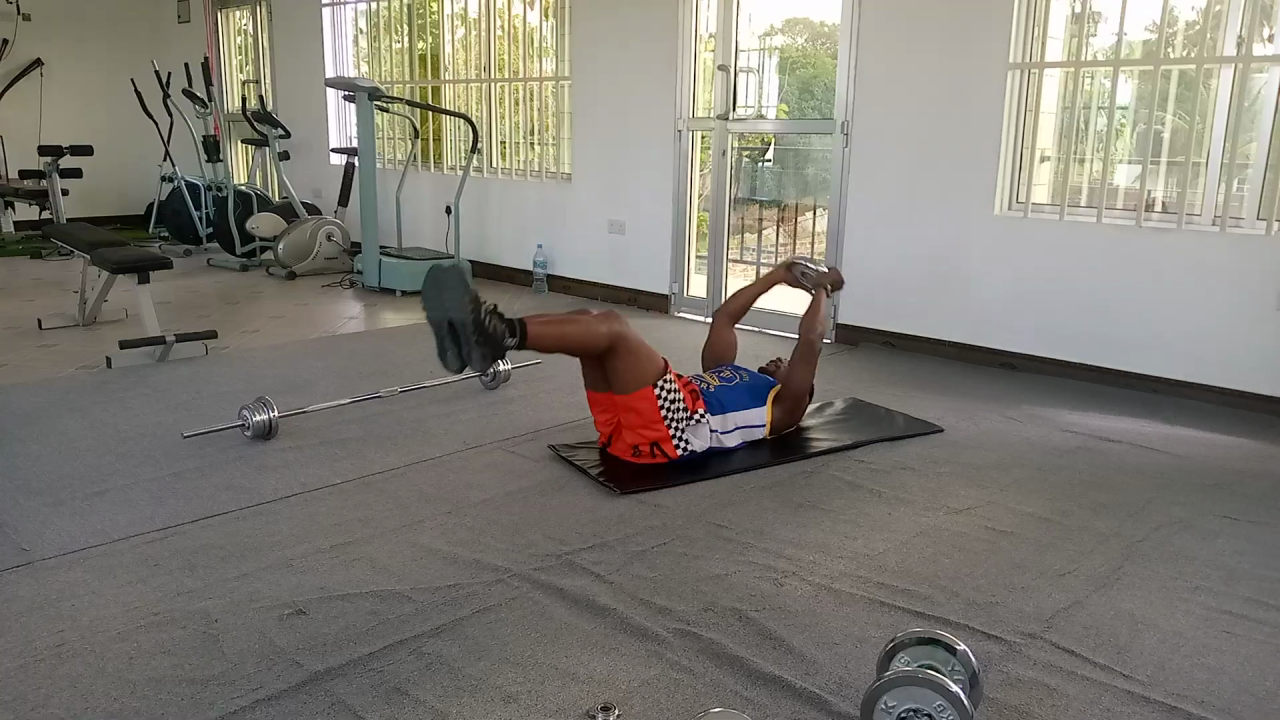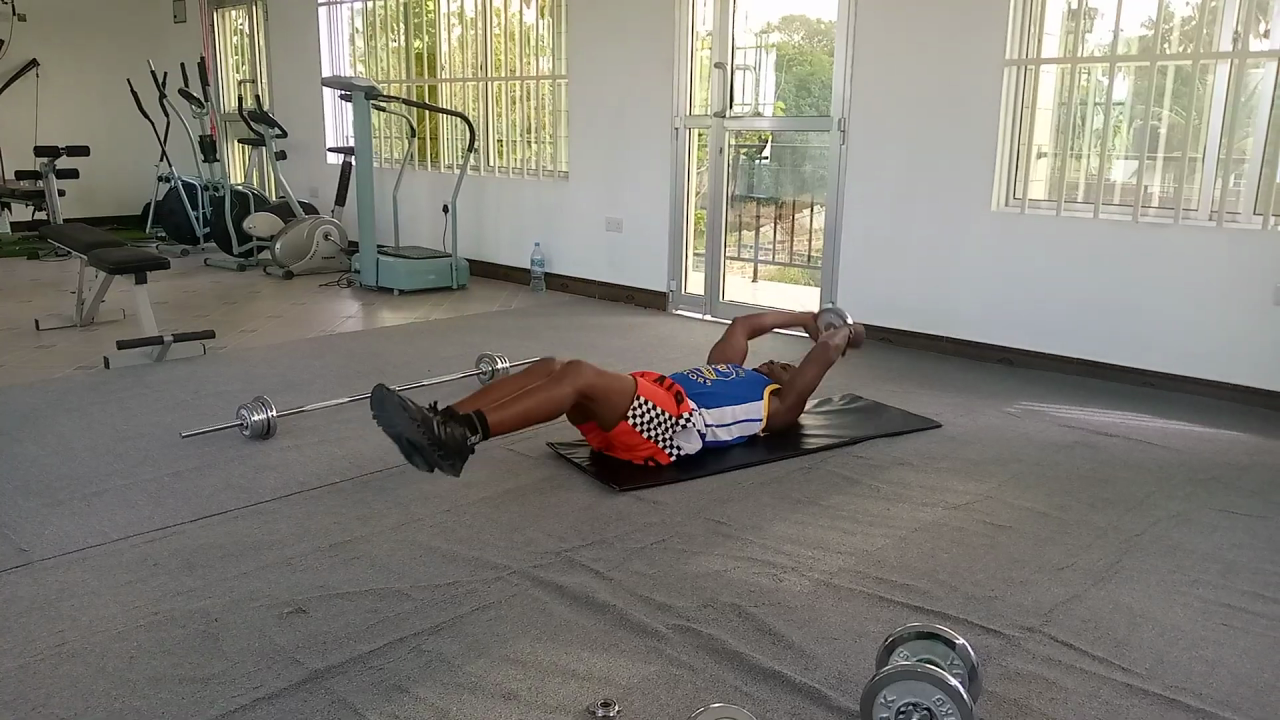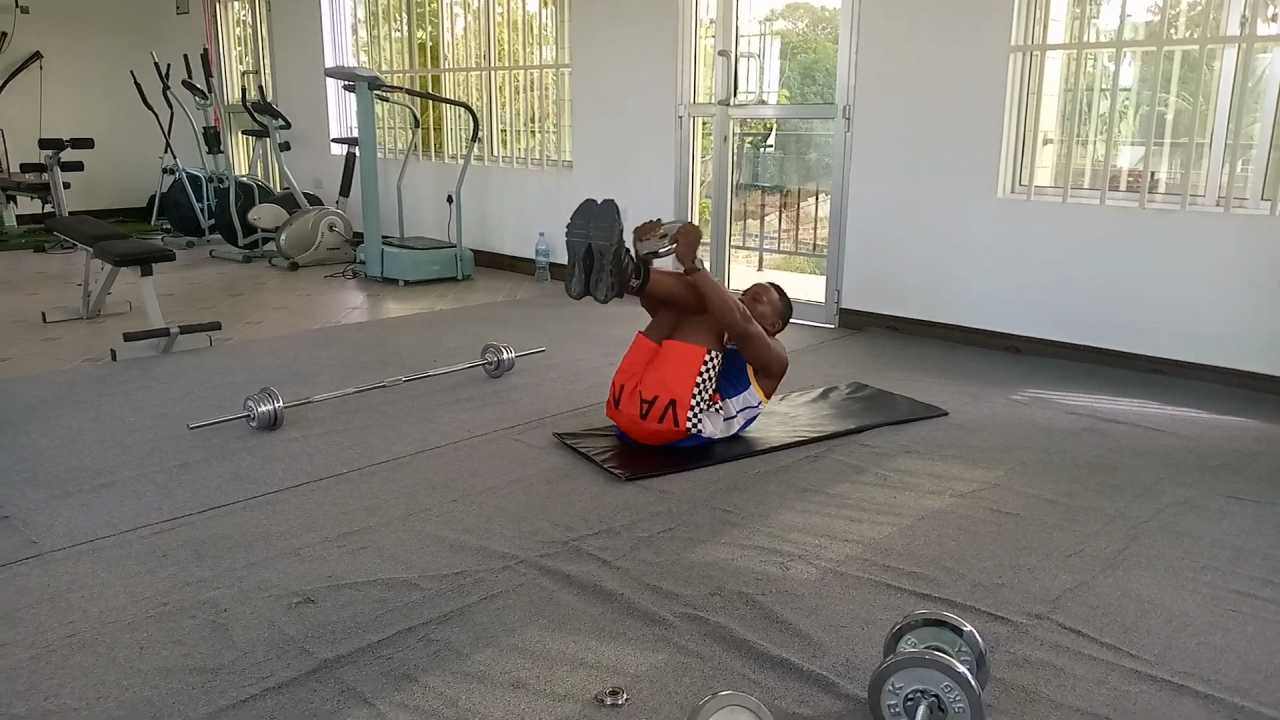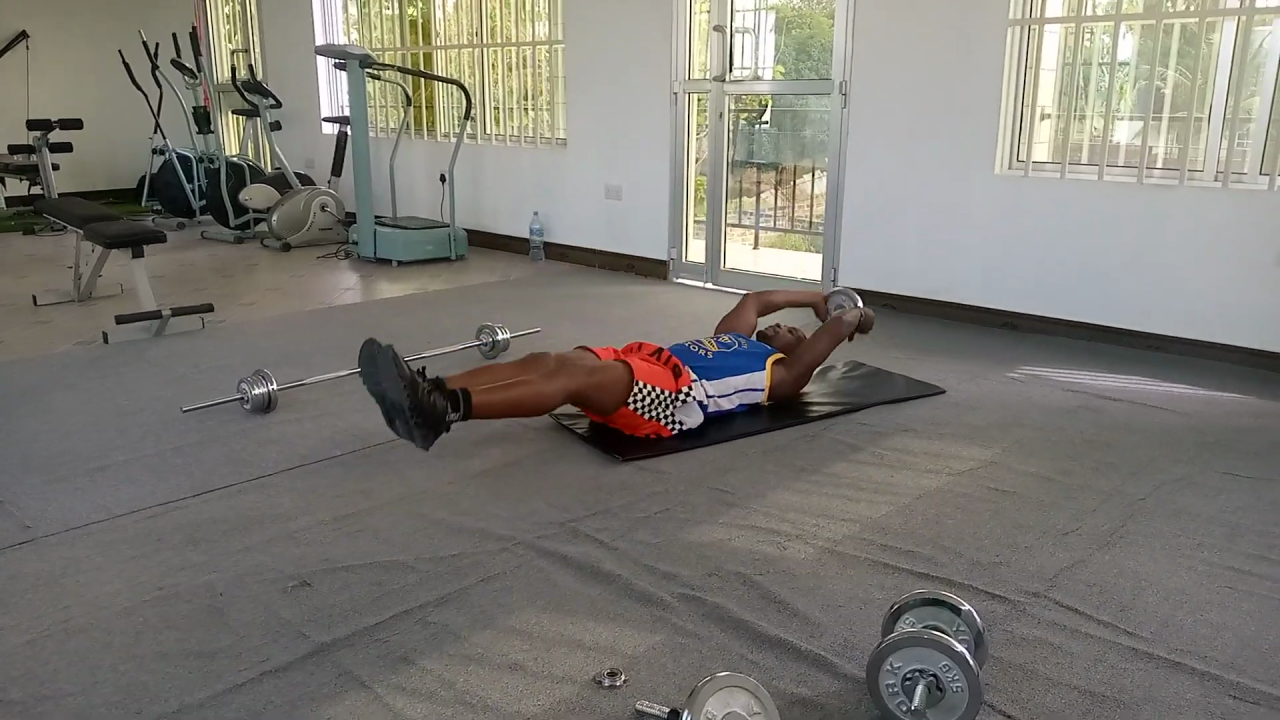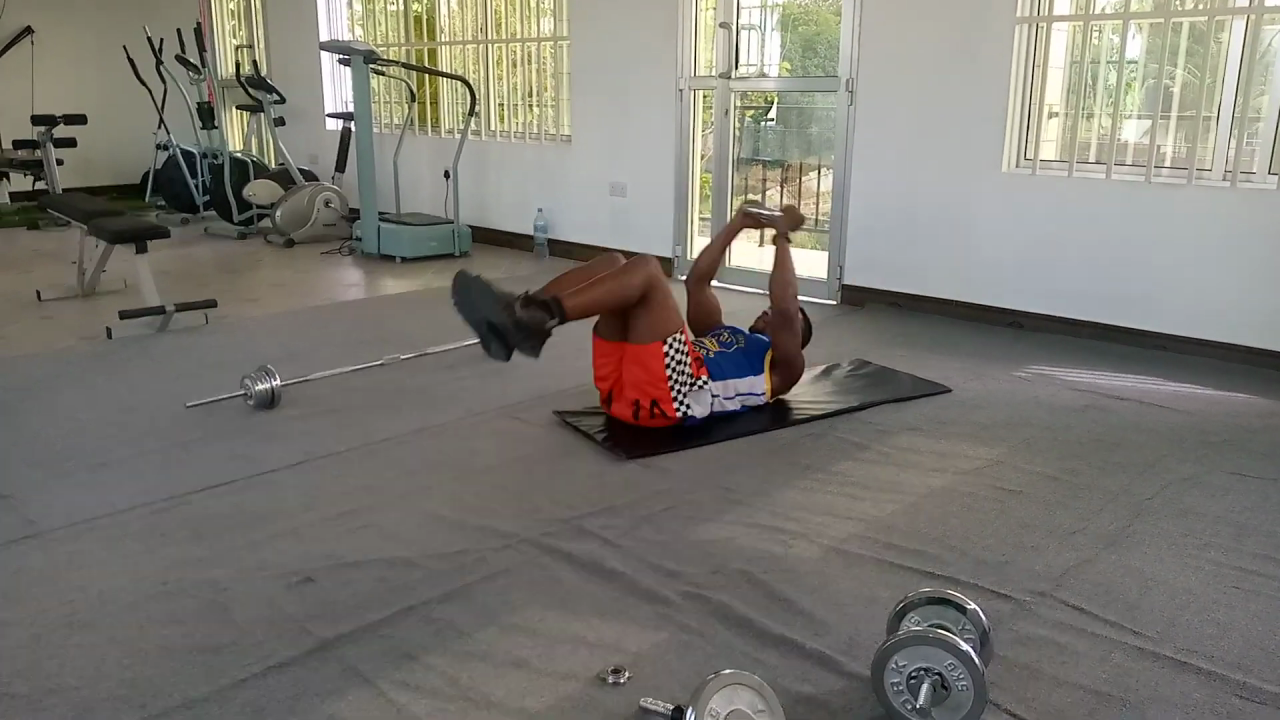
dt=0.7s
person 1, frame 1
left shoulder: (783, 406)
right shoulder: (728, 373)
left elbow: (809, 345)
right elbow: (724, 318)
left wrist: (821, 292)
right wrist: (775, 277)
left hip: (669, 432)
right hip: (621, 424)
left knee: (609, 326)
right knee: (589, 320)
left ankle: (503, 333)
right ankle: (479, 339)
person 1, frame 2
left shoulder: (778, 402)
right shoulder: (733, 374)
left elbow: (819, 360)
right elbow: (742, 326)
left wrist: (840, 337)
right wrist: (808, 321)
left hip: (669, 432)
left knee: (577, 375)
right knee: (551, 370)
left ankle: (461, 435)
right ankle: (447, 423)
person 1, frame 3
left shoulder: (771, 359)
right shoulder: (715, 342)
left elbow: (739, 322)
right elbow: (651, 299)
left wrist: (691, 263)
right wrist: (645, 255)
left hip: (673, 419)
right hip: (628, 404)
left knee: (709, 300)
left ankle: (621, 273)
right ankle: (604, 272)
person 1, frame 4
left shoulder: (783, 376)
right shoulder: (737, 340)
left elbow: (834, 329)
right elbow: (756, 299)
left wrist: (851, 319)
right wrist: (817, 298)
left hip: (670, 395)
right hip: (647, 362)
left knee: (569, 373)
right knee: (543, 362)
left ankle: (442, 409)
right ankle: (431, 394)
person 1, frame 5
left shoulder: (782, 367)
right shoulder: (722, 334)
left elbow: (786, 310)
right elbow: (698, 279)
left wrist: (782, 241)
right wrist: (735, 226)
left hip: (671, 397)
right hip: (623, 387)
left knee: (645, 267)
right knee: (612, 263)
left ankle: (537, 321)
right ankle: (522, 312)
